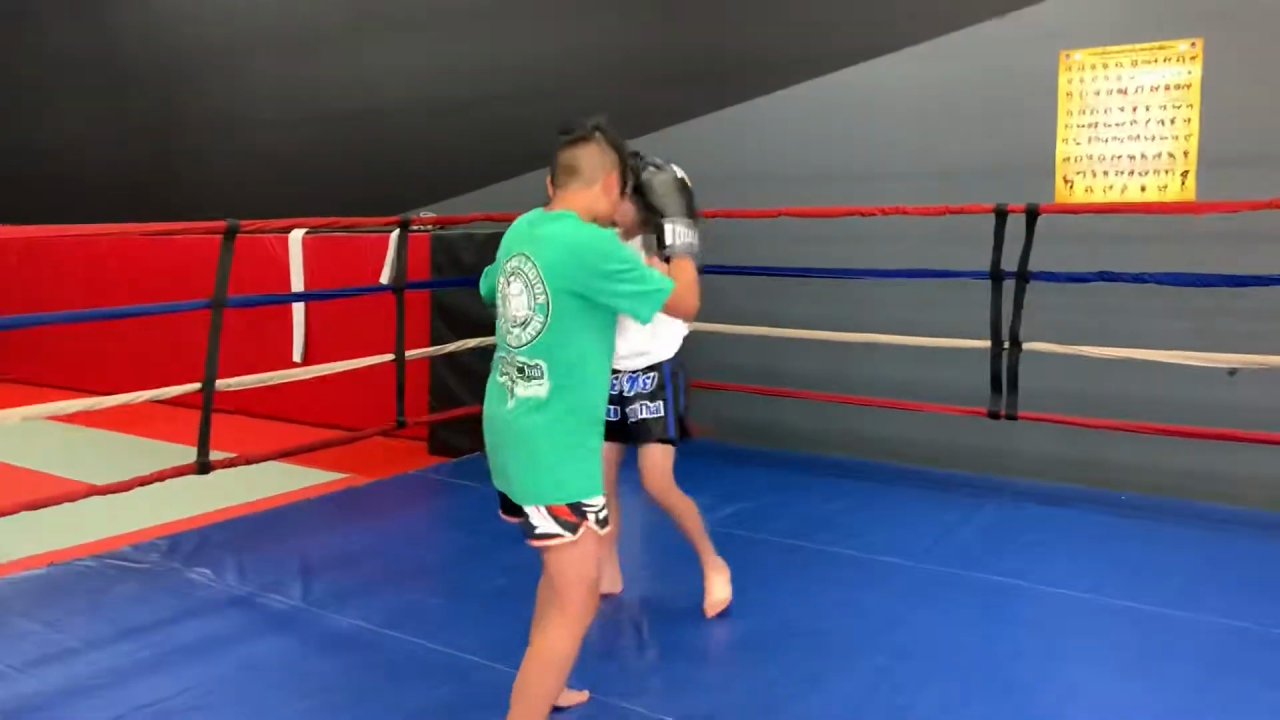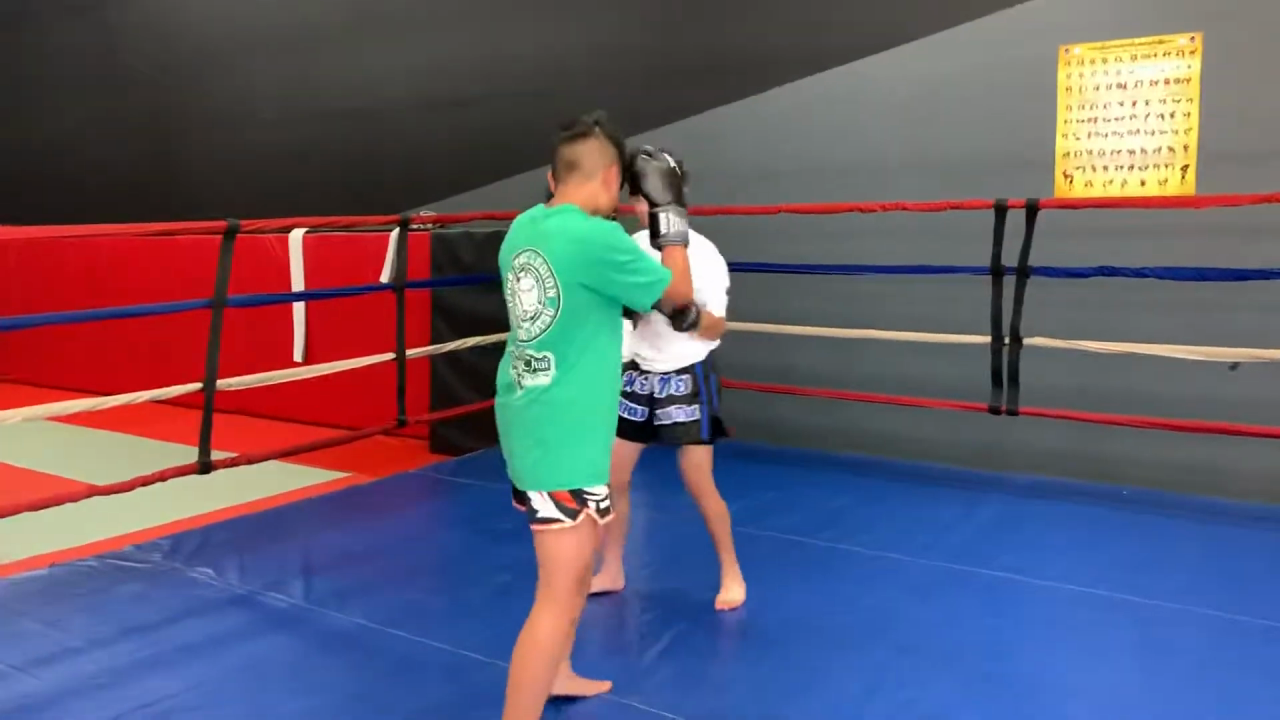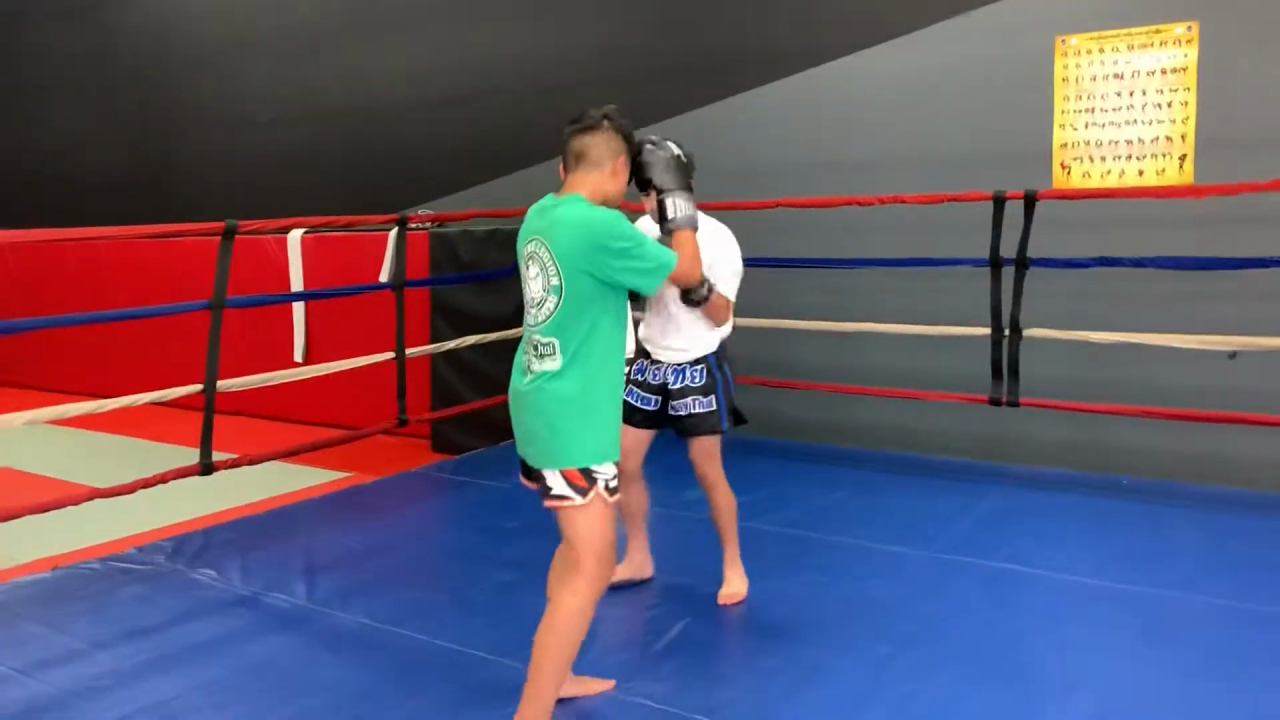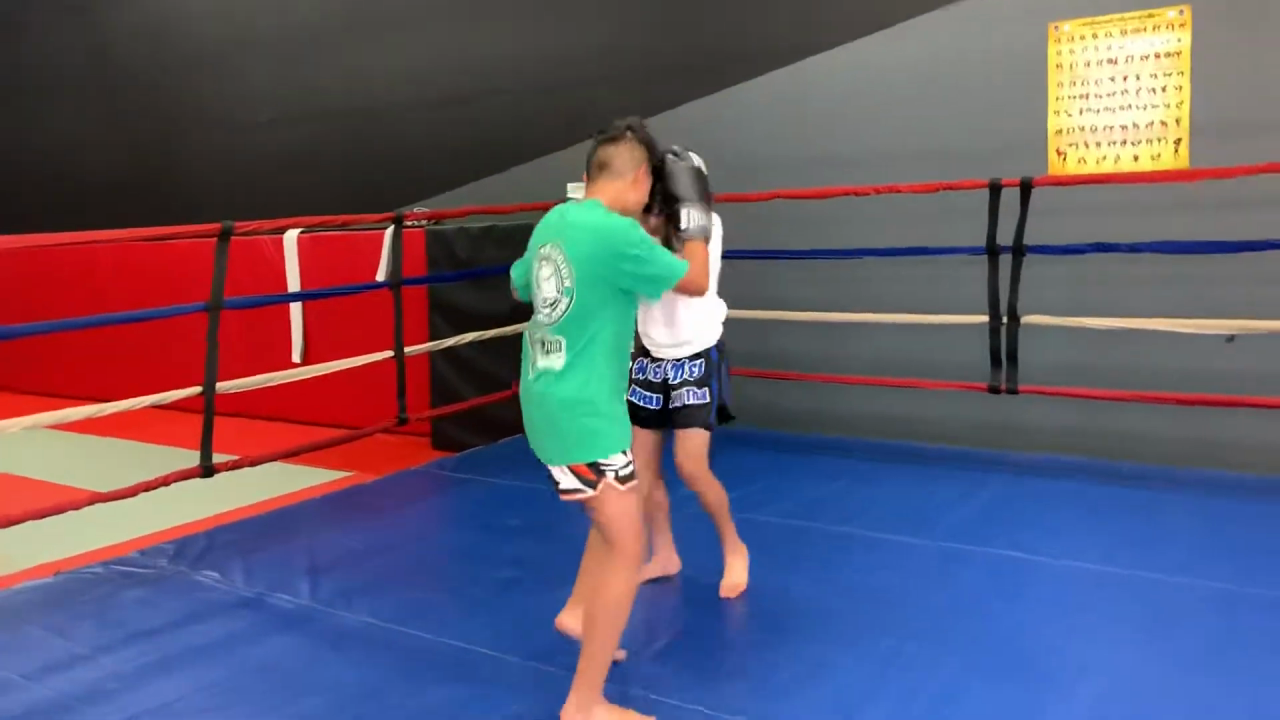
dt=0.2s
person 1, frame 1
left shoulder: (519, 230)
right shoulder: (592, 247)
left elbow: (488, 293)
right elbow: (685, 303)
right wrist: (679, 222)
left hip: (512, 432)
right hip: (553, 446)
left knee: (566, 572)
right knee: (573, 609)
person 1, frame 2
left shoulder: (523, 227)
right shoulder: (597, 239)
right elbow: (679, 291)
right wrist: (669, 209)
left hip: (528, 422)
right hip: (563, 434)
left knee: (575, 556)
right knee: (559, 598)
person 1, frame 3
left shoulder: (540, 216)
right shoulder: (601, 226)
right elbow: (688, 274)
right wrist: (677, 197)
left hip: (544, 406)
right hip: (573, 416)
left knee: (582, 544)
right knee: (587, 574)
person 1, frame 4
left shoulder: (557, 220)
right shoulder: (615, 235)
left elbow: (521, 288)
right elbow: (696, 282)
right wrist: (694, 207)
left hip: (552, 400)
right hip: (580, 412)
left knee: (613, 521)
right knee: (627, 549)
left ankle: (582, 614)
person 2, frame 1
left shoulder: (668, 242)
left wrist: (652, 233)
left hip: (656, 375)
right hip: (611, 374)
left knee: (658, 486)
right knee: (601, 480)
left ankle: (713, 565)
right ankle: (610, 572)
person 2, frame 2
left shoulder: (703, 254)
right shoulder: (636, 245)
left elbow: (716, 329)
left wrist: (686, 316)
left hip: (686, 378)
right hip: (640, 373)
left knee: (699, 484)
right knee: (613, 476)
left ankle: (732, 573)
right ankle: (611, 571)
person 2, frame 3
left shoulder: (718, 240)
right shoulder: (641, 232)
left elbow: (721, 317)
left hip: (698, 366)
right hip: (650, 363)
left knee: (708, 472)
right knee: (625, 462)
left ankle: (733, 565)
right ankle: (637, 557)
person 2, frame 4
left shoulder: (703, 224)
left wrist: (667, 231)
left hip: (694, 359)
right hip: (648, 358)
left knee: (691, 470)
right knee: (642, 467)
left ankle: (734, 548)
right ankle: (664, 555)
